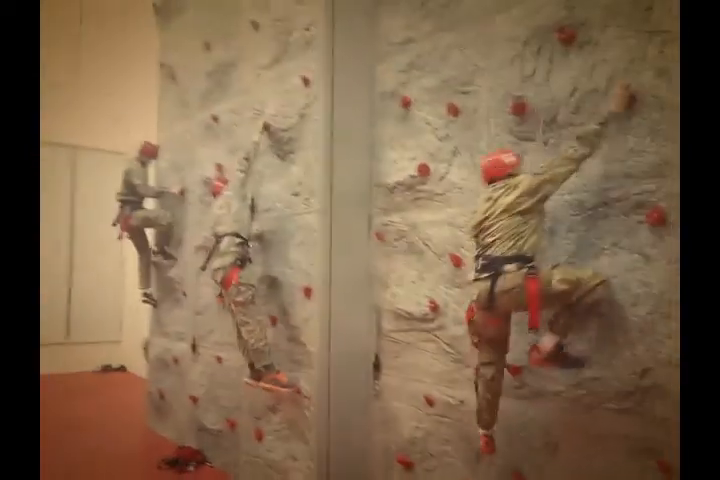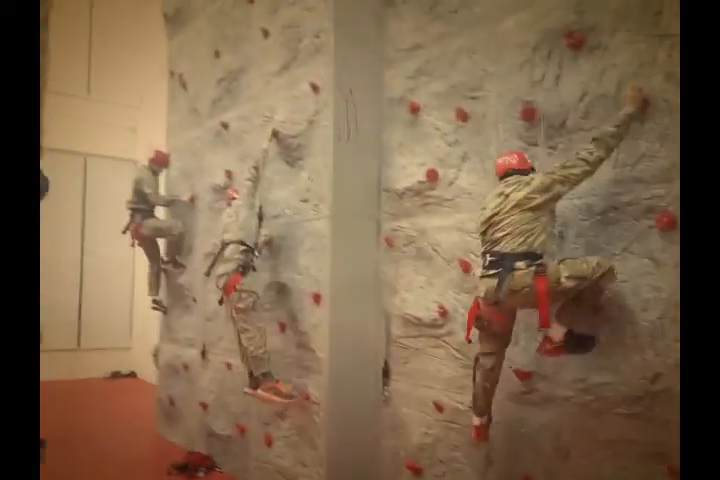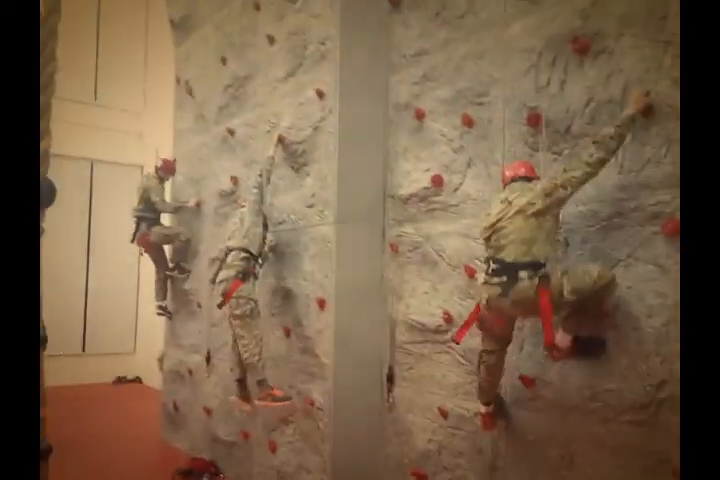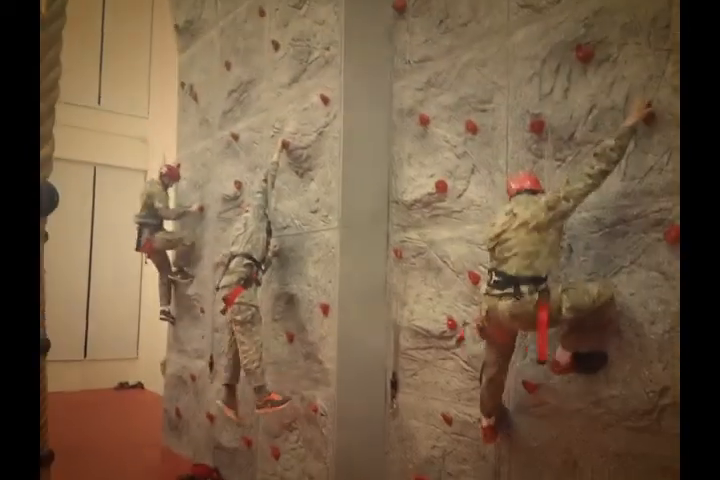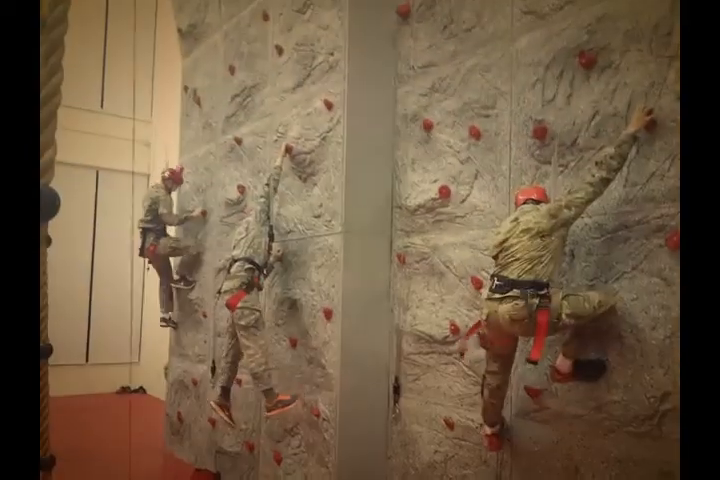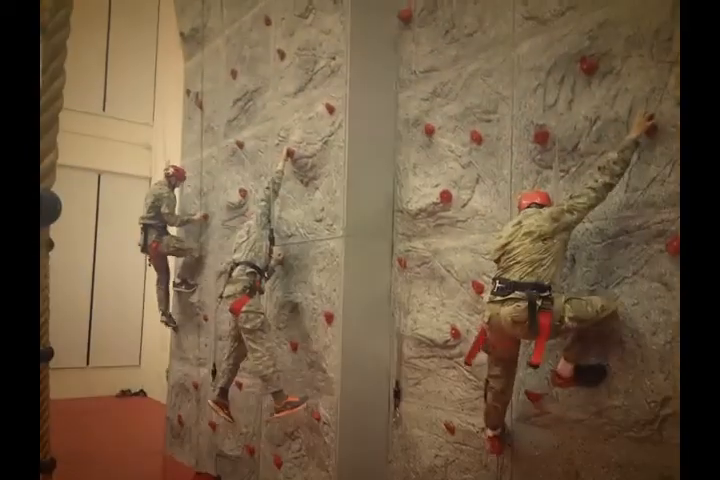
dt=0.1s
person 1, frame 1
left shoulder: (485, 205)
right shoulder: (529, 186)
right elbow: (577, 152)
right wrist: (611, 111)
left hip: (485, 290)
right hip: (518, 282)
left knee: (490, 360)
right knee: (596, 283)
left ankle: (486, 432)
right ankle: (548, 345)
person 1, frame 2
left shoulder: (492, 202)
right shoulder: (541, 185)
right elbow: (594, 154)
right wrist: (628, 112)
left hip: (492, 285)
right hip: (526, 279)
left knee: (490, 351)
right knee: (601, 270)
left ankle: (480, 420)
right ankle: (557, 334)
person 1, frame 3
left shoulder: (496, 210)
right shoulder: (545, 191)
right elbow: (594, 156)
right wrist: (631, 113)
left hip: (494, 292)
right hip: (528, 288)
left knee: (493, 347)
right knee: (603, 279)
left ankle: (487, 408)
right ankle: (564, 340)
person 1, frame 4
left shoulder: (500, 220)
right shoulder: (549, 204)
right elbow: (598, 167)
right wrist: (631, 123)
left hip: (495, 304)
right hip: (528, 303)
left knee: (496, 359)
right knee: (602, 294)
left ankle: (488, 421)
right ankle: (565, 356)
person 1, frame 5
left shoulder: (506, 228)
right shoulder: (552, 213)
right elbow: (599, 175)
right wrist: (631, 131)
left hip: (495, 309)
right hip: (527, 308)
left knee: (497, 368)
right knee: (603, 302)
left ankle: (491, 429)
right ankle: (565, 364)
person 1, frame 6
left shoulder: (508, 231)
right shoulder: (555, 216)
right elbow: (601, 180)
right wrist: (633, 137)
left hip: (496, 312)
right hip: (529, 311)
left knee: (500, 371)
right knee: (603, 308)
left ankle: (493, 433)
right ankle: (566, 369)
person 2, frame 1
left shoulder: (219, 209)
right shoulder: (230, 195)
left wrist: (250, 235)
left hip: (223, 262)
right hip: (231, 260)
left knee: (243, 319)
right knee: (251, 318)
left ankle: (255, 371)
right ankle: (268, 372)
person 2, frame 2
left shoulder: (231, 212)
right shoulder: (242, 202)
right elbow: (252, 177)
left wrist: (259, 242)
left hip: (232, 269)
right hip: (234, 270)
left knee: (246, 329)
right knee: (252, 326)
left ankle: (254, 381)
right ankle: (267, 382)
person 2, frame 3
left shoulder: (248, 218)
right shoulder: (250, 209)
right elbow: (261, 183)
left wrist: (264, 248)
right wrist: (271, 154)
left hip: (233, 274)
right hip: (237, 275)
left knee: (242, 333)
right knee: (249, 332)
left ankle: (243, 388)
right ankle: (263, 389)
person 2, frame 4
left shoulder: (246, 225)
right shoulder: (254, 215)
right elbow: (264, 187)
left wrist: (269, 253)
right wrist: (275, 158)
left hip: (237, 281)
right hip: (240, 281)
left knee: (238, 340)
right knee: (249, 340)
left ankle: (229, 393)
right ankle: (263, 395)
person 2, frame 5
left shoulder: (249, 230)
right shoulder: (255, 219)
right elbow: (267, 192)
left wrist: (272, 258)
right wrist: (279, 163)
left hip: (239, 285)
right hip: (241, 285)
left knee: (236, 344)
right knee: (254, 344)
left ankle: (223, 397)
right ankle: (271, 398)
person 2, frame 6
left shoulder: (245, 234)
right shoulder: (257, 222)
right elbow: (269, 195)
left wrist: (273, 261)
right wrist: (280, 167)
left hip: (234, 289)
right hip: (243, 289)
left knee: (238, 346)
right knee: (260, 347)
left ankle: (221, 397)
right ankle: (281, 400)
person 3, frame 1
left shoulder: (135, 166)
right shoulder: (136, 168)
right elbow: (145, 190)
right wrist: (169, 191)
left hip: (130, 213)
right hip: (131, 212)
left knee: (144, 252)
right knee: (165, 217)
left ankle: (146, 291)
right ankle: (159, 249)
person 3, frame 2
left shoulder: (144, 172)
right shoulder: (146, 176)
right elbow: (156, 198)
right wrist: (180, 198)
left hip: (140, 222)
right hip: (142, 221)
left knee: (155, 260)
right knee: (176, 227)
left ankle: (155, 298)
right ankle: (170, 259)
person 3, frame 3
left shoulder: (149, 179)
right shoulder: (153, 184)
right elbow: (163, 206)
right wrist: (186, 204)
left hip: (146, 230)
right hip: (149, 229)
left knee: (161, 267)
right knee: (183, 234)
left ankle: (161, 304)
right ankle: (175, 266)
person 3, frame 4
left shoulder: (151, 185)
right shoulder: (158, 191)
right elbow: (166, 213)
right wrist: (189, 210)
left hip: (146, 235)
right hip: (151, 234)
left knee: (164, 272)
right knee: (186, 240)
left ankle: (165, 309)
right ankle: (177, 271)
person 3, frame 5
left shoulder: (154, 189)
right shoulder: (162, 196)
right elbow: (169, 218)
right wrist: (192, 215)
left hip: (150, 241)
right hip: (155, 240)
left knee: (165, 278)
right knee: (192, 250)
left ankle: (165, 316)
right ankle: (180, 278)
person 3, frame 6
left shoulder: (156, 187)
right shoulder: (165, 193)
right elbow: (170, 218)
right wrist: (193, 218)
left hip: (148, 237)
right hip: (156, 237)
left knee: (163, 276)
right knee: (193, 251)
left ankle: (165, 314)
right ankle: (181, 281)
